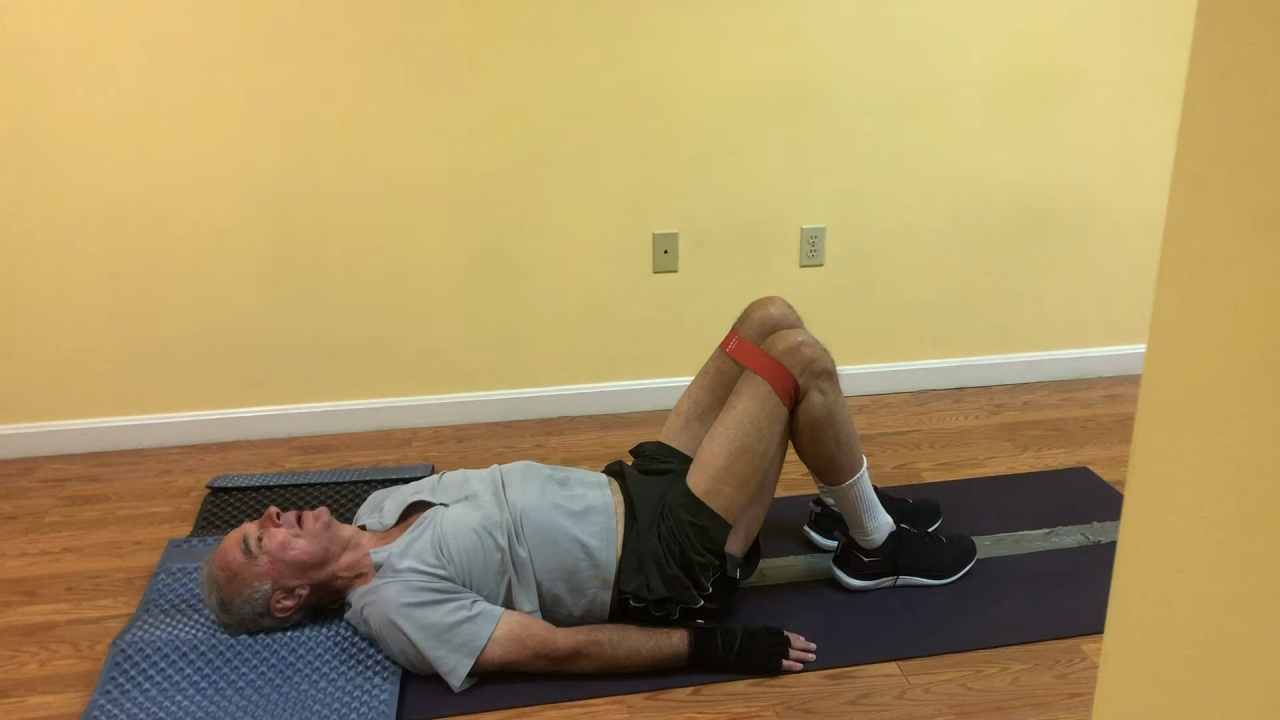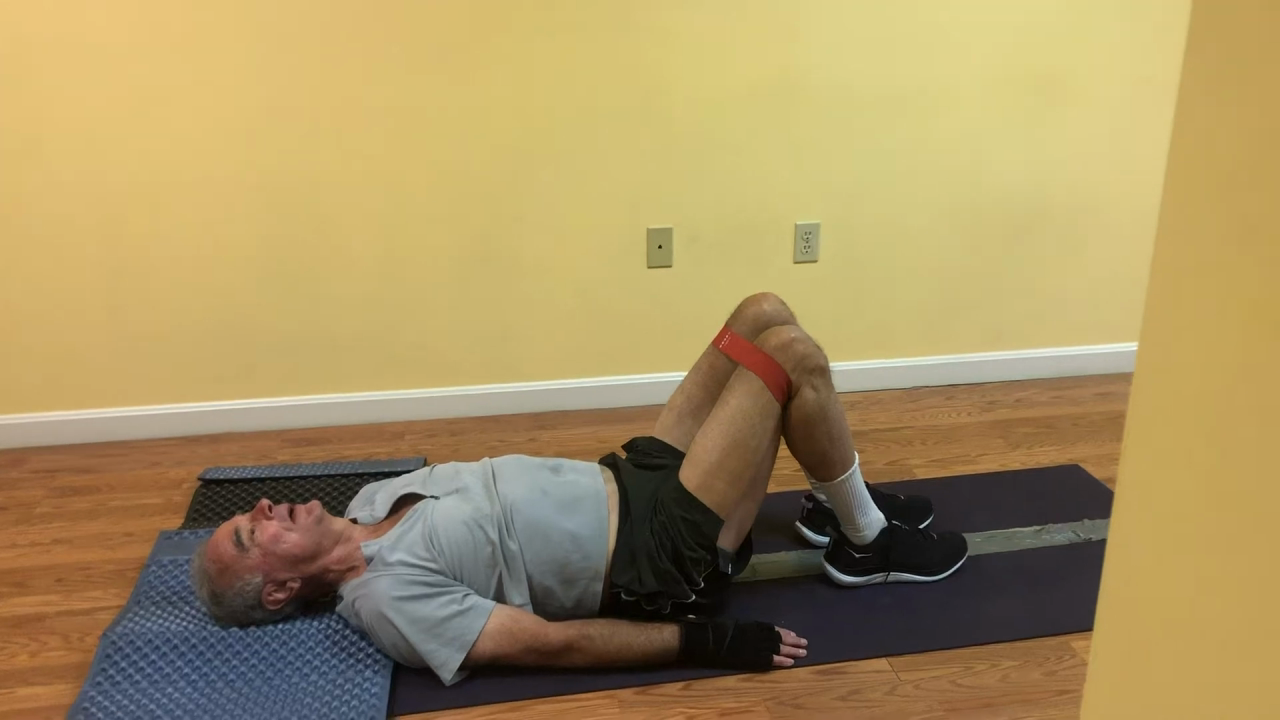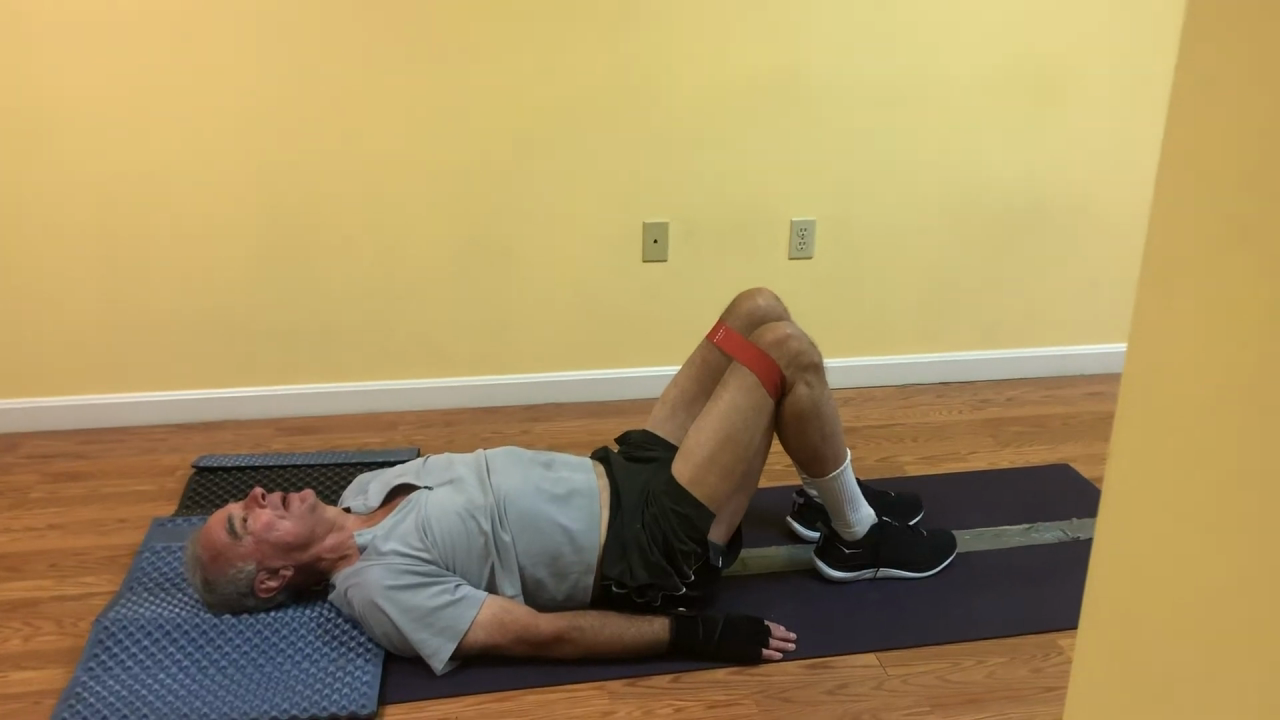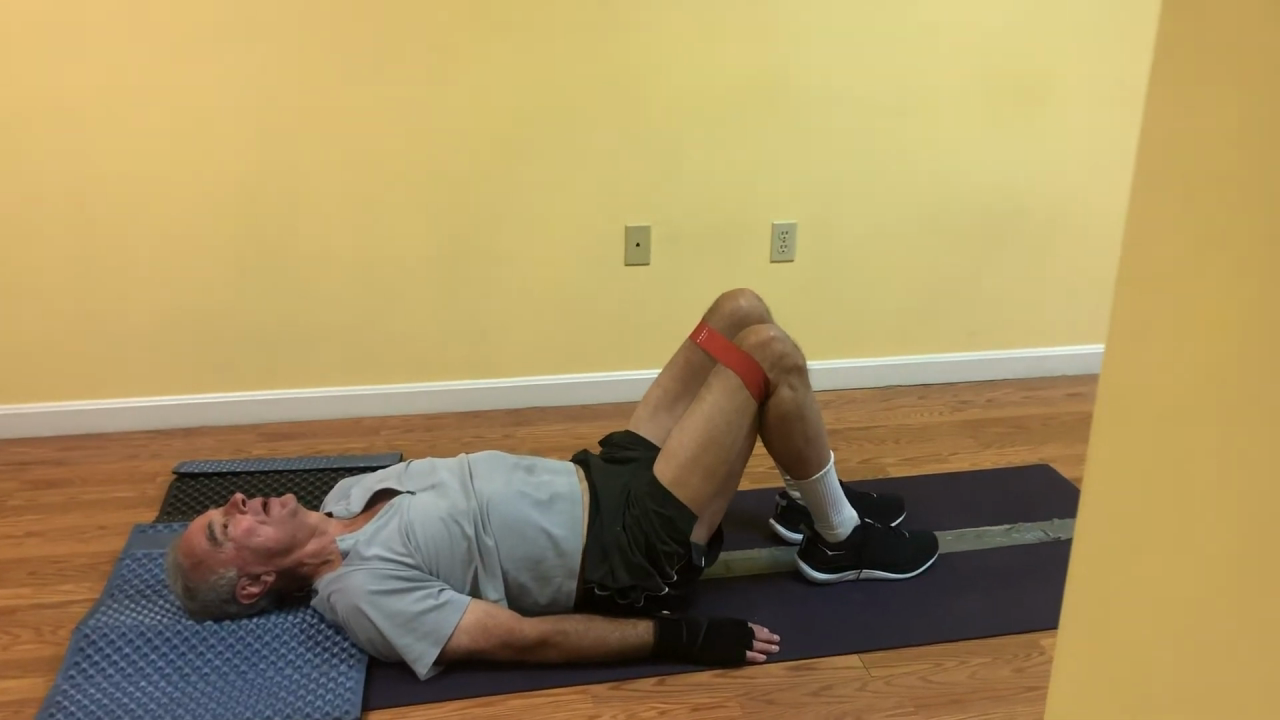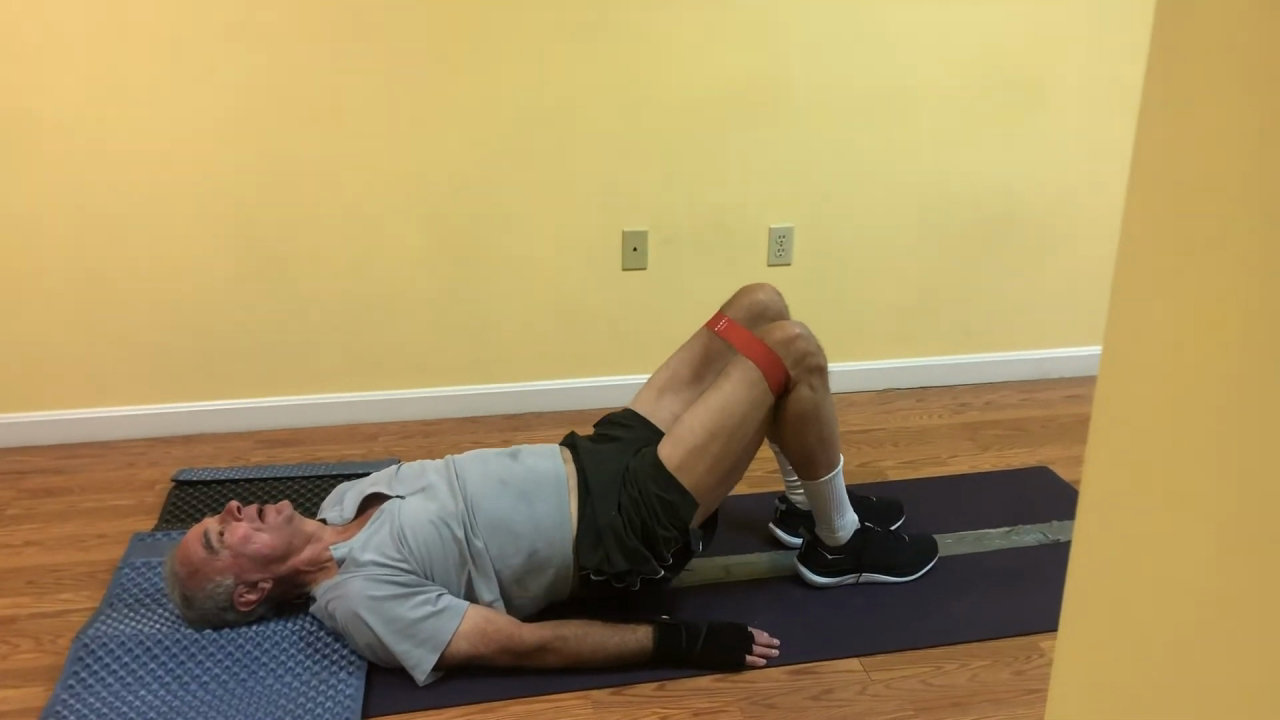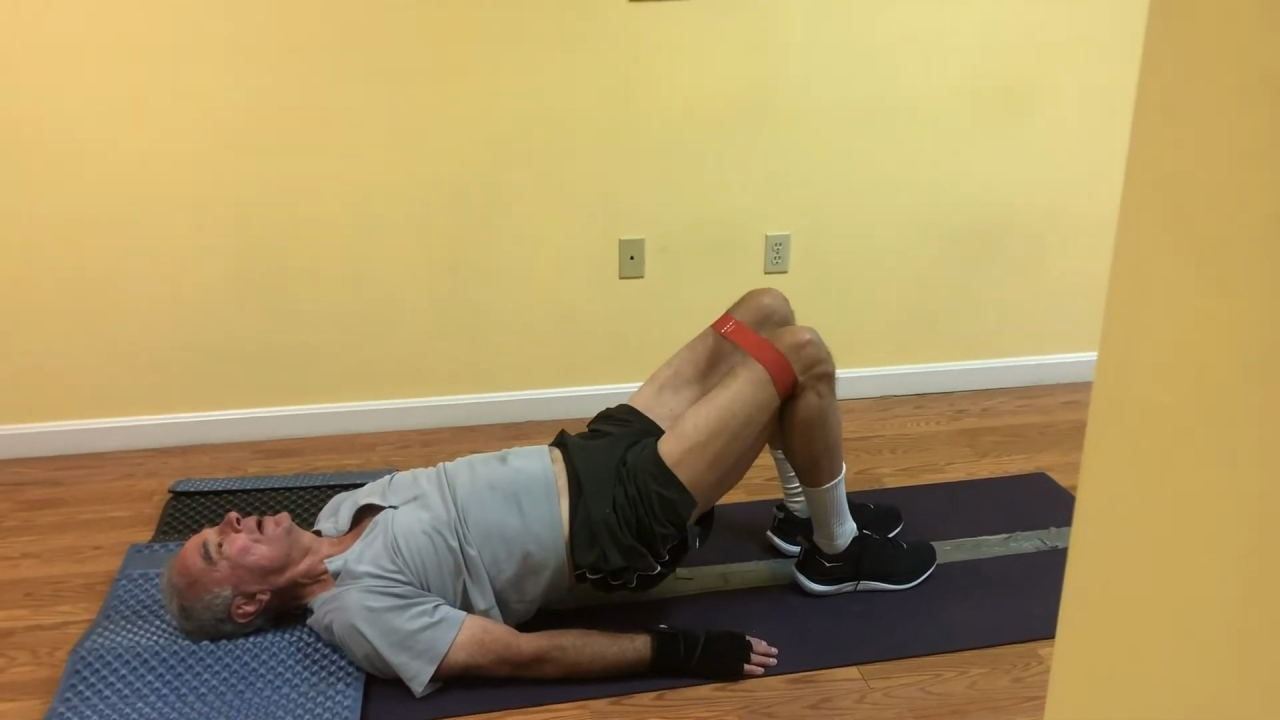
dt=0.7s
person 1, frame 1
left shoulder: (381, 509)
right shoulder: (395, 605)
right elbow: (562, 649)
right wrist: (718, 644)
left hip: (637, 488)
right hip: (669, 562)
left knee: (771, 317)
right knee: (801, 357)
left ankle: (848, 509)
right ankle: (877, 548)
person 1, frame 2
left shoulder: (372, 504)
right shoulder: (387, 597)
right elbow: (550, 642)
right wrist: (707, 640)
left hip: (631, 480)
right hip: (665, 554)
left knee: (763, 313)
right knee: (792, 353)
left ankle: (840, 504)
right ankle: (867, 542)
person 1, frame 3
left shoulder: (366, 493)
right shoulder: (379, 587)
right elbow: (540, 634)
right wrist: (699, 633)
left hip: (624, 474)
right hip: (654, 548)
left knee: (759, 308)
right knee: (788, 350)
left ankle: (830, 499)
right ankle: (858, 538)
person 1, frame 4
left shoulder: (347, 499)
right shoulder: (361, 592)
right elbow: (525, 639)
right wrist: (683, 639)
left hip: (603, 476)
right hip: (636, 547)
left knee: (741, 309)
right knee: (771, 353)
left ankle: (810, 501)
right ankle: (840, 540)
person 1, frame 5
left shoulder: (343, 504)
right shoulder: (359, 600)
right elbow: (525, 645)
right wrist: (680, 642)
left hip: (601, 461)
right hip: (626, 524)
left knee: (761, 305)
right knee: (795, 348)
left ankle: (808, 505)
right ankle: (841, 545)
person 1, frame 6
left shoulder: (340, 516)
right shoulder: (357, 611)
right elbow: (521, 655)
right wrist: (677, 650)
left hip: (592, 456)
right hip: (621, 523)
left knee: (767, 309)
right knee: (802, 353)
left ankle: (805, 511)
right ankle: (837, 552)
